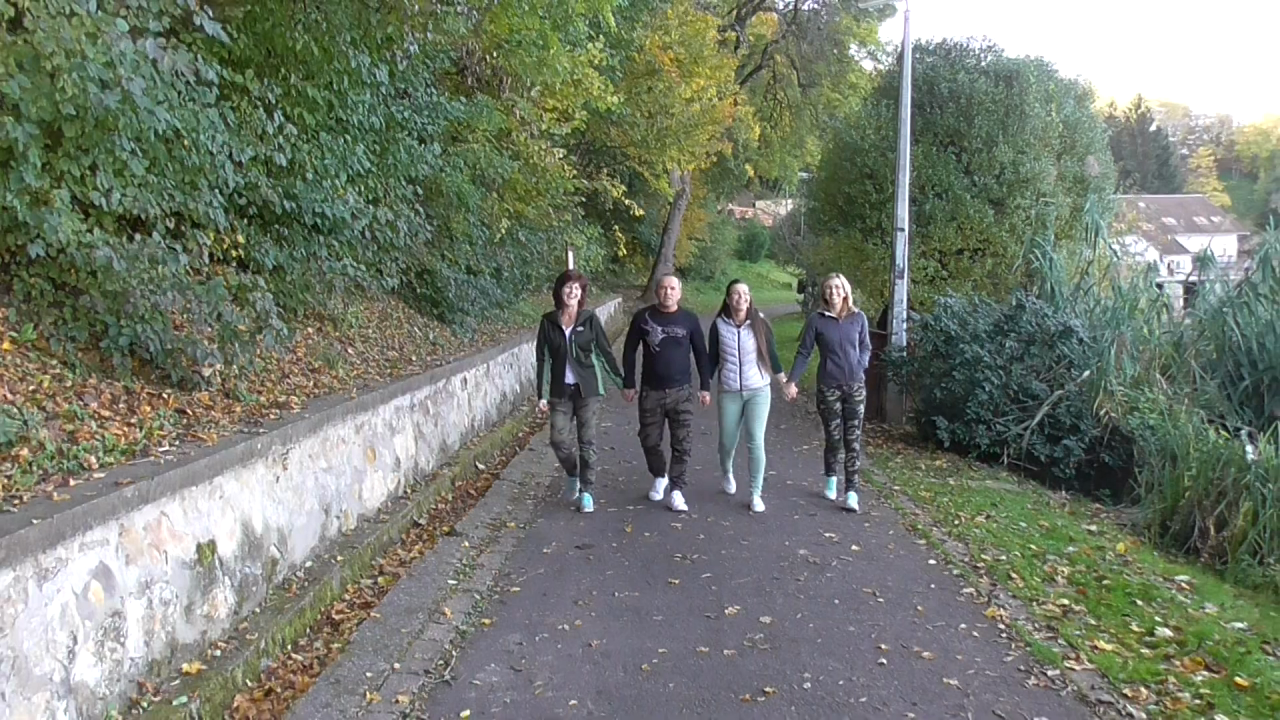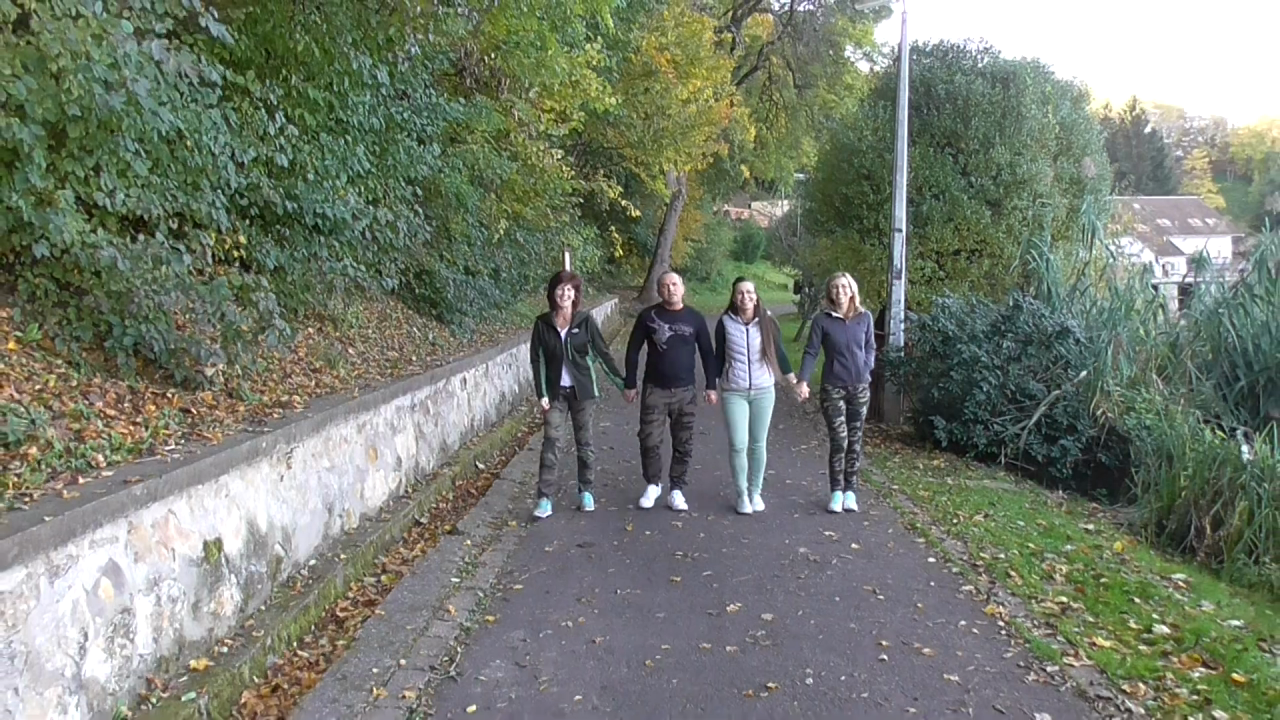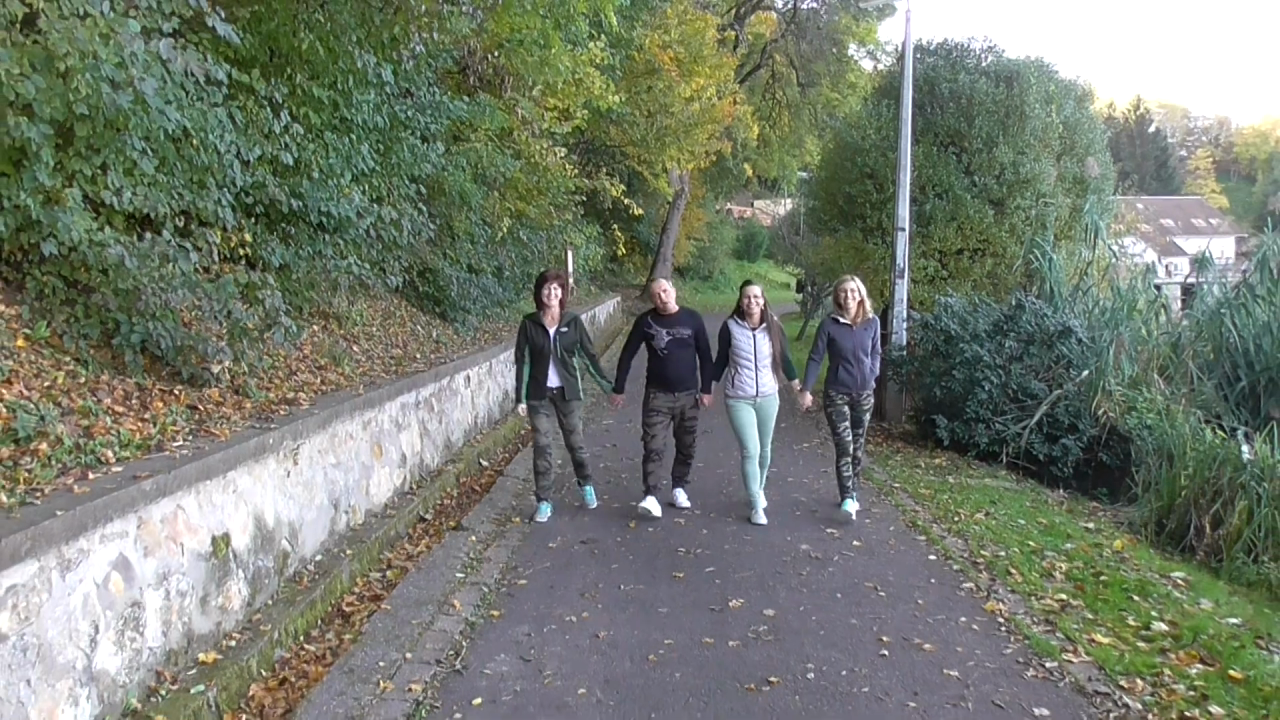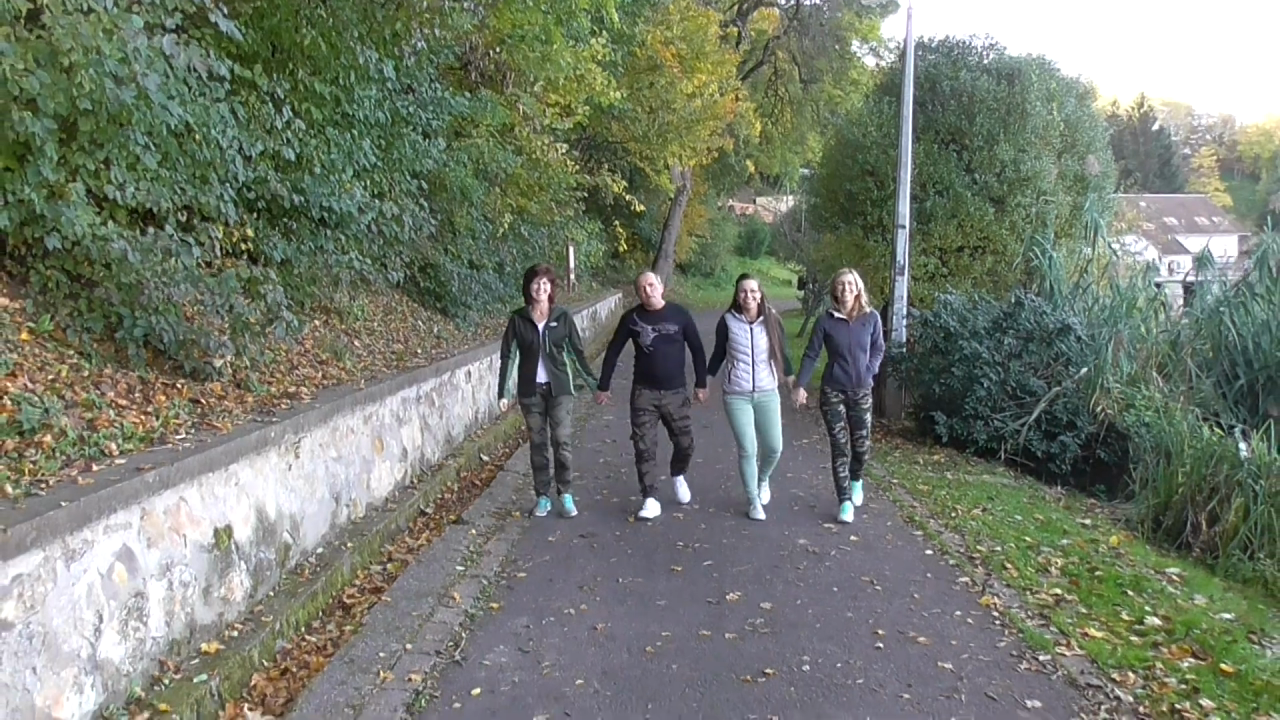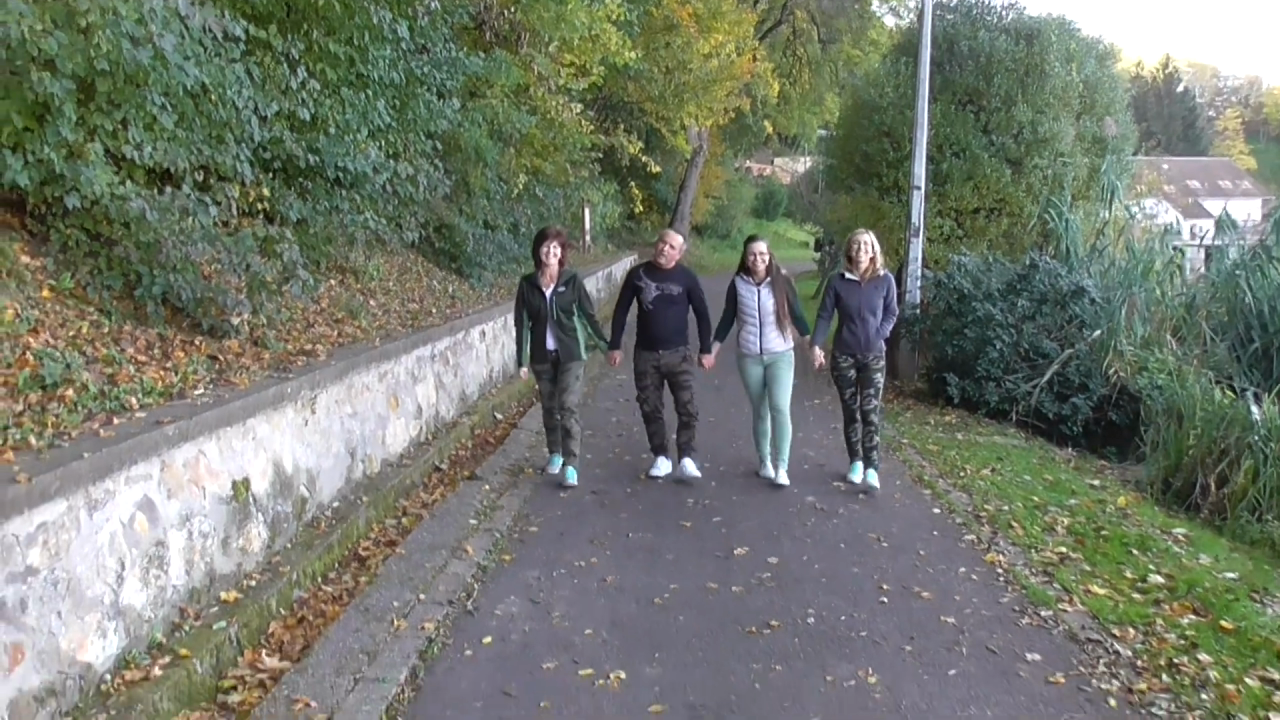
dt=0.3s
person 1, frame 1
left shoulder: (590, 320)
right shoulder: (548, 322)
left elbow: (605, 353)
right elbow: (543, 359)
left wrist: (622, 384)
right wrist: (542, 394)
left hip: (588, 389)
right hip: (561, 390)
left knee: (587, 440)
right knee: (559, 440)
left ankle: (586, 491)
right ankle: (572, 476)
person 1, frame 2
left shoulder: (585, 321)
right shoulder: (542, 324)
left elbow: (602, 353)
right elbow: (537, 360)
left wrist: (622, 383)
right wrist: (542, 393)
left hip: (582, 390)
right hip: (555, 392)
left knee: (584, 442)
right knee: (551, 442)
left ankle: (585, 491)
right ankle: (545, 500)
person 1, frame 3
left shoulder: (573, 322)
right shoulder: (529, 324)
left elbow: (589, 355)
right elbow: (522, 361)
left wrist: (608, 386)
right wrist: (520, 397)
left hip: (568, 392)
right hip: (538, 395)
left knee: (575, 443)
right knee: (542, 447)
left ankle: (586, 485)
right ankle: (543, 502)
person 1, frame 4
left shoulder: (562, 316)
right shoulder: (518, 319)
left elbow: (577, 352)
right elbow: (508, 356)
left wrist: (595, 383)
right wrist: (503, 392)
left hip: (560, 388)
right hip: (530, 390)
left knee: (561, 441)
right knee: (538, 444)
left ankle: (565, 494)
right ankle: (543, 496)
person 1, frame 5
left shoulder: (572, 280)
right shoulder: (527, 284)
left elbow: (588, 316)
right elbow: (522, 323)
left wrist: (606, 346)
right wrist: (522, 360)
left hip: (571, 354)
right hip: (542, 356)
left knee: (568, 408)
right knee: (550, 408)
left ankle: (570, 467)
right ankle: (555, 453)
person 2, frame 1
left shoulder: (858, 318)
right shoulder: (816, 320)
left elbow: (866, 347)
right elbow: (804, 352)
left wrist: (860, 366)
right wrist: (792, 380)
left hip: (855, 386)
right hip: (828, 386)
left knee: (853, 439)
right knee: (833, 437)
left ankle: (851, 491)
right ankle: (831, 477)
person 2, frame 2
left shoulder: (864, 317)
right shoulder: (822, 320)
right elbow: (811, 352)
left wrist: (867, 368)
right wrist: (802, 381)
left hip: (860, 387)
right hip: (832, 387)
left knee: (854, 442)
right knee: (838, 441)
left ankle: (850, 491)
right ankle: (836, 493)
person 2, frame 3
left shoulder: (872, 323)
right shoulder: (828, 325)
right elbow: (815, 358)
left wrist: (872, 374)
right wrist: (806, 389)
left hip: (864, 393)
right hip: (836, 394)
left knee: (857, 447)
right knee: (844, 447)
left ankle: (851, 492)
right ankle: (847, 500)
person 2, frame 4
left shoulder: (871, 317)
right shoulder: (825, 320)
left elbow: (878, 349)
right elbow: (811, 354)
left wrist: (869, 372)
right wrist: (800, 385)
left hip: (862, 391)
right hip: (832, 391)
left knee: (861, 446)
right knee: (839, 447)
left ankle: (855, 481)
right ankle: (845, 501)
person 2, frame 5
left shoulder: (885, 280)
right shoulder: (837, 281)
left elbow: (891, 313)
right elbow: (824, 316)
left wrist: (880, 335)
right wrist: (816, 345)
left hip: (874, 355)
right hip: (843, 355)
left knee: (870, 411)
right knee: (850, 411)
left ankle: (871, 469)
right ankle: (855, 461)
person 3, frame 1
left shoulder: (689, 319)
right shoulder: (642, 317)
left elbow: (701, 354)
right elbow: (630, 350)
left wrist: (705, 387)
right wrist: (629, 383)
left hip: (681, 391)
right hip: (650, 391)
left knee: (682, 443)
right knee: (650, 441)
left ankle: (676, 491)
right ankle: (660, 476)
person 3, frame 2
left shoulder: (695, 318)
right shoulder: (648, 316)
left elbow: (707, 353)
right elbow: (633, 350)
left wrist: (711, 386)
right wrist: (630, 384)
left hip: (685, 392)
right hip: (655, 390)
left knee: (683, 445)
right knee: (649, 442)
left ankle: (676, 490)
right ankle: (652, 485)
person 3, frame 3
left shoulder: (692, 319)
right shoulder: (645, 322)
left elbow: (705, 355)
right elbow: (627, 355)
left wrist: (706, 389)
right wrist: (618, 389)
left hip: (688, 395)
right hip: (657, 395)
left knee: (686, 447)
right knee: (653, 447)
left ankle: (679, 488)
right ankle: (651, 498)
person 3, frame 4
left shoulder: (680, 314)
right shoulder: (631, 318)
left elbow: (697, 350)
right elbow: (613, 352)
left wrist: (701, 384)
right wrist: (603, 386)
left hip: (676, 393)
right hip: (643, 393)
left knee: (685, 444)
right knee: (644, 448)
left ankle: (678, 475)
right ankle: (650, 499)
person 3, frame 5
left shoulder: (686, 277)
right shoulder: (637, 274)
left elbow: (702, 314)
right elbow: (621, 310)
left wrist: (705, 350)
right wrist: (615, 346)
left hip: (677, 353)
right hip: (645, 354)
left knee: (687, 406)
right knee: (650, 409)
left ankle: (686, 459)
right ankle: (661, 457)
person 4, frame 1
left shoulder: (760, 323)
right shoulder: (718, 325)
left elbow: (771, 354)
right elbow: (712, 357)
left wrist: (785, 382)
left hip: (758, 391)
right hip: (729, 393)
left knee: (756, 442)
right knee: (728, 441)
left ankle: (756, 494)
right ankle: (727, 473)
person 4, frame 2
left shoulder: (767, 321)
right shoulder: (725, 322)
left elbow: (779, 353)
right elbow: (719, 356)
left wrist: (795, 382)
left hip: (763, 392)
right hip: (733, 392)
left knee: (758, 444)
right knee: (738, 444)
left ankle: (756, 492)
right ankle: (742, 495)
person 4, frame 3
left shoulder: (773, 326)
right shoulder: (730, 327)
left elbow: (784, 359)
right elbow: (721, 360)
left wrist: (799, 389)
left hip: (768, 397)
right hip: (738, 399)
left knee: (764, 449)
right knee: (750, 450)
left ankle: (758, 489)
right ankle: (755, 506)
person 4, frame 4
left shoulder: (772, 320)
right shoulder: (727, 321)
left elbow: (782, 354)
right elbow: (718, 354)
left hip: (768, 394)
right hip: (736, 396)
left knee: (774, 447)
right knee: (747, 450)
left ankle: (762, 480)
right ankle: (753, 502)
person 4, frame 5
left shoulder: (782, 281)
right shoulder: (737, 284)
left elbow: (796, 314)
right elbow: (727, 318)
right wrist: (713, 351)
left hip: (781, 355)
right hip: (749, 358)
left knee: (780, 409)
right knee: (759, 411)
left ankle: (781, 467)
right ankle: (764, 461)
